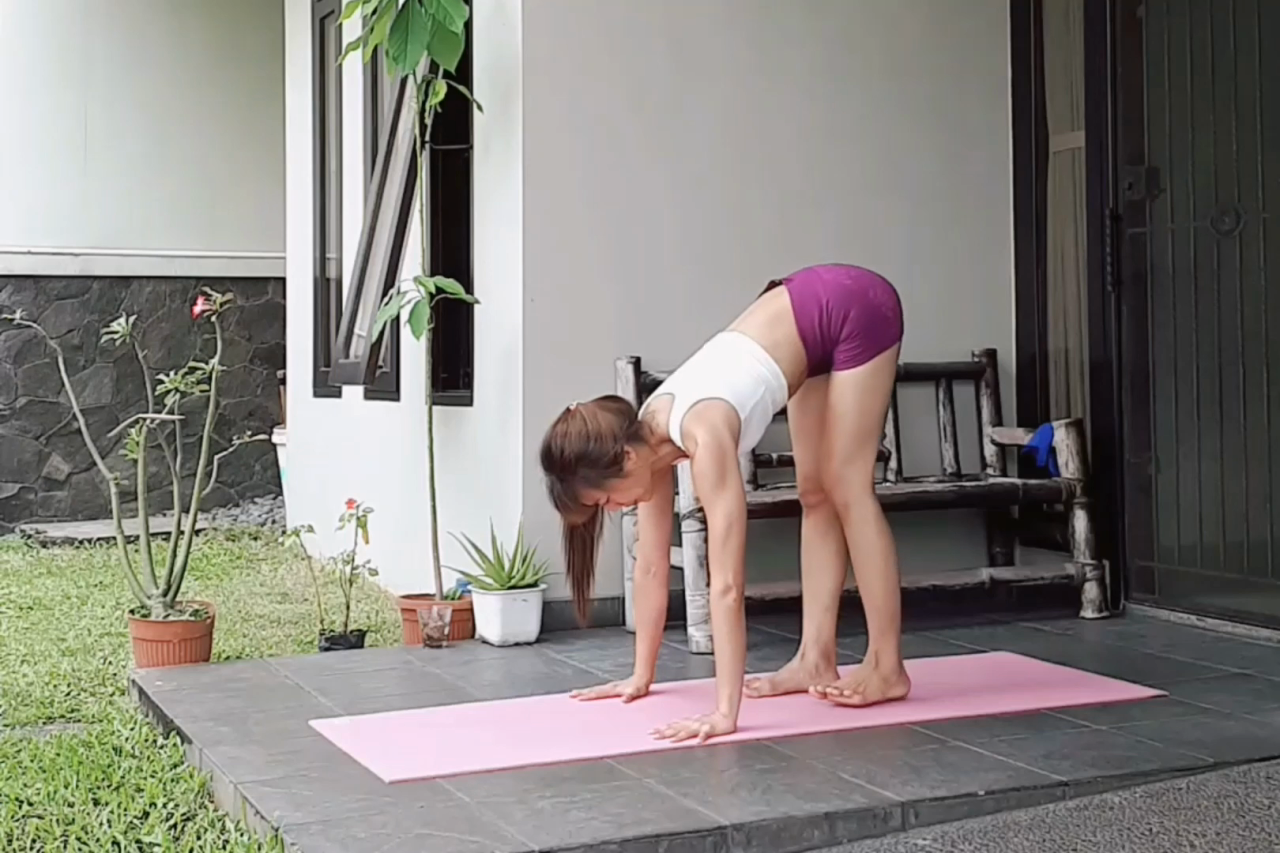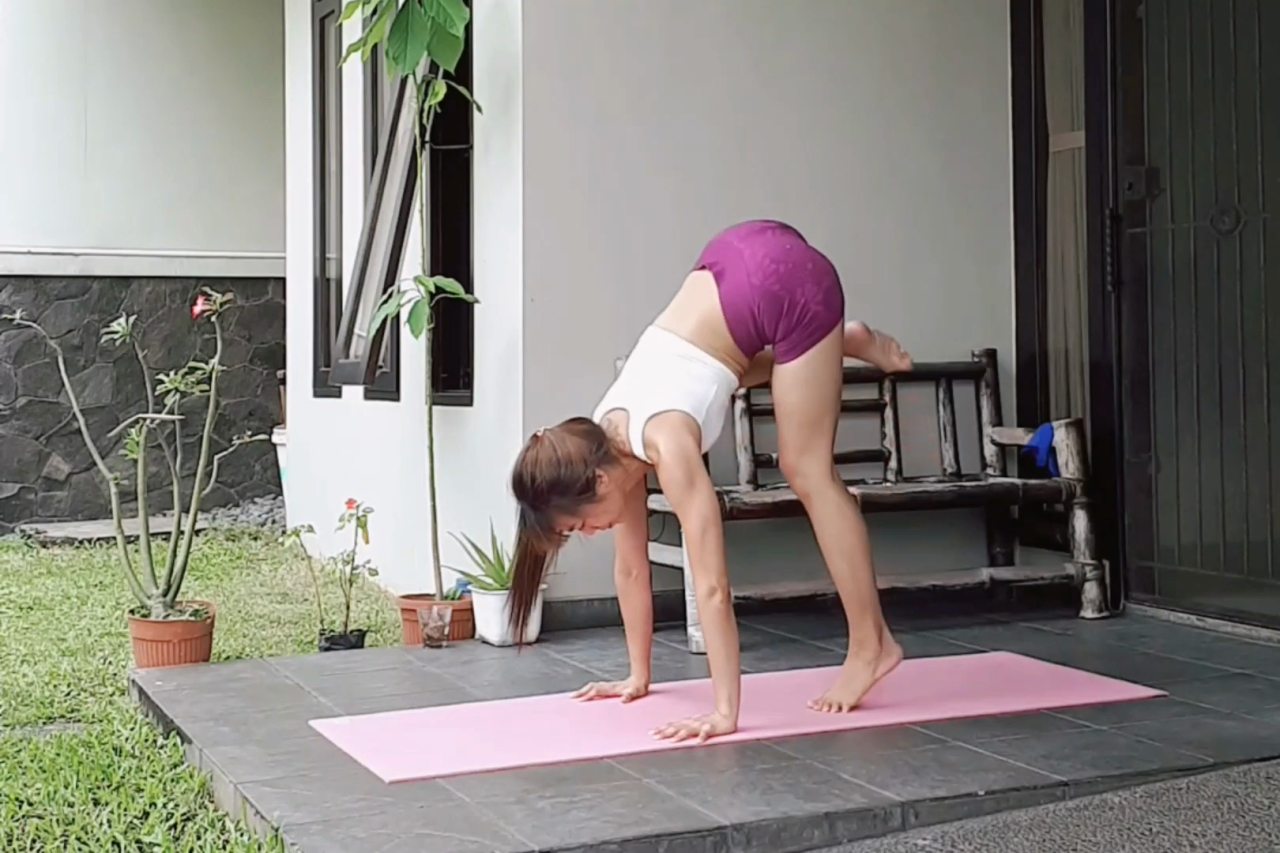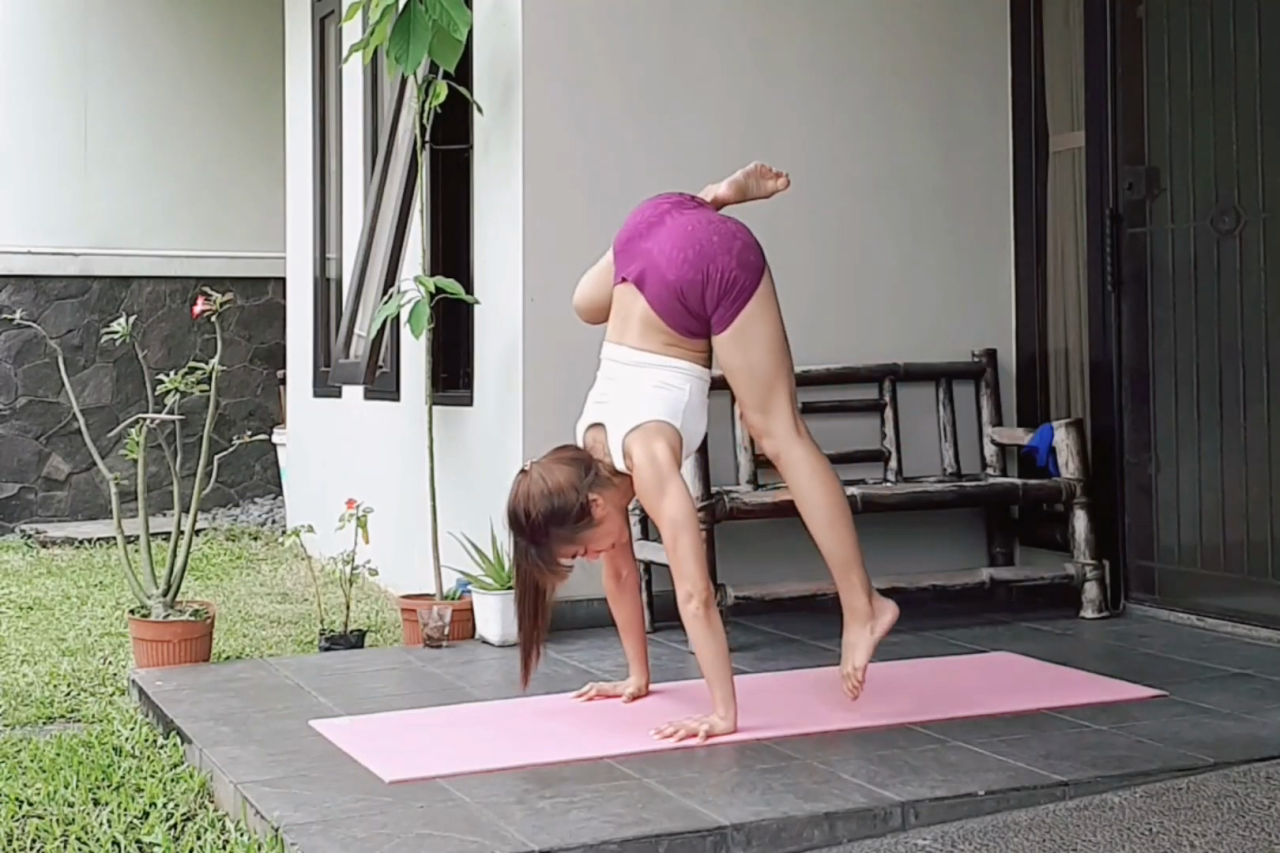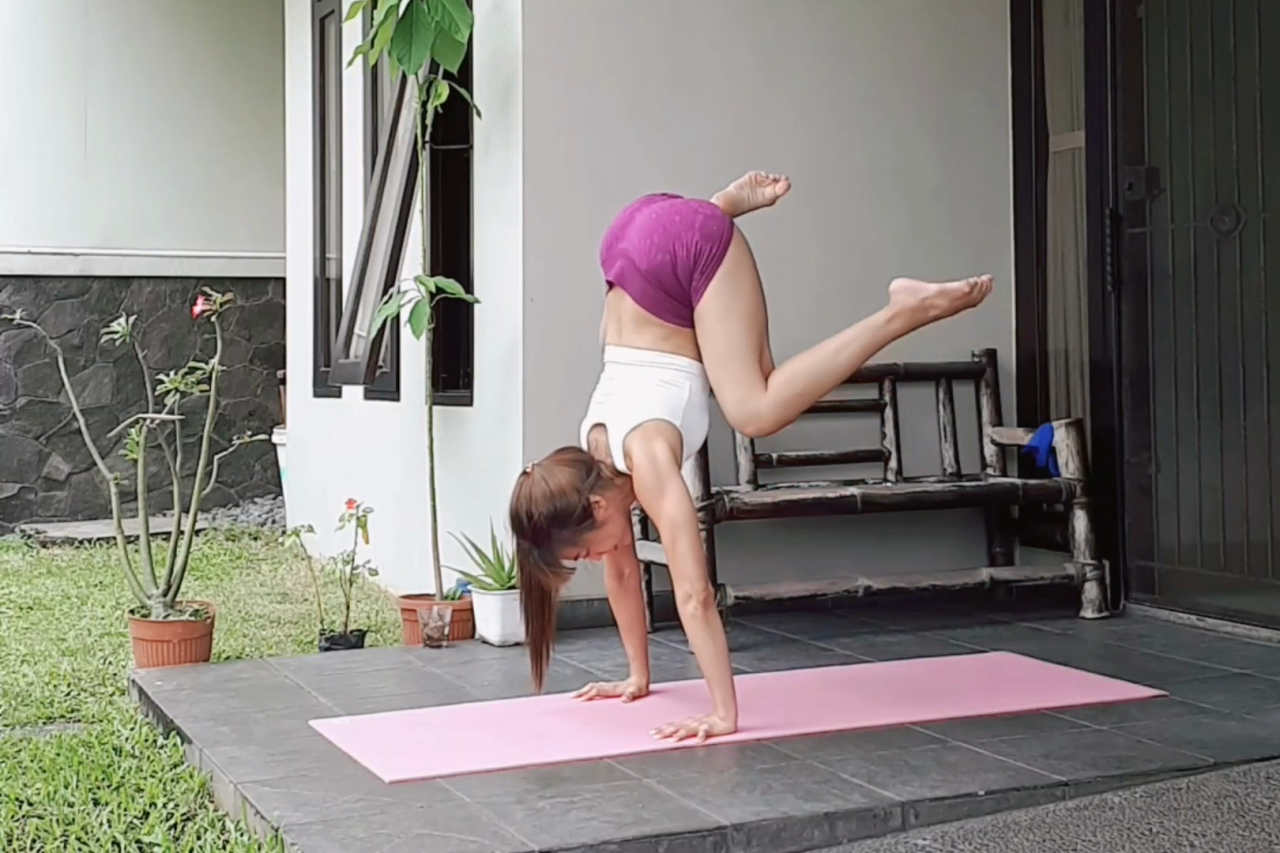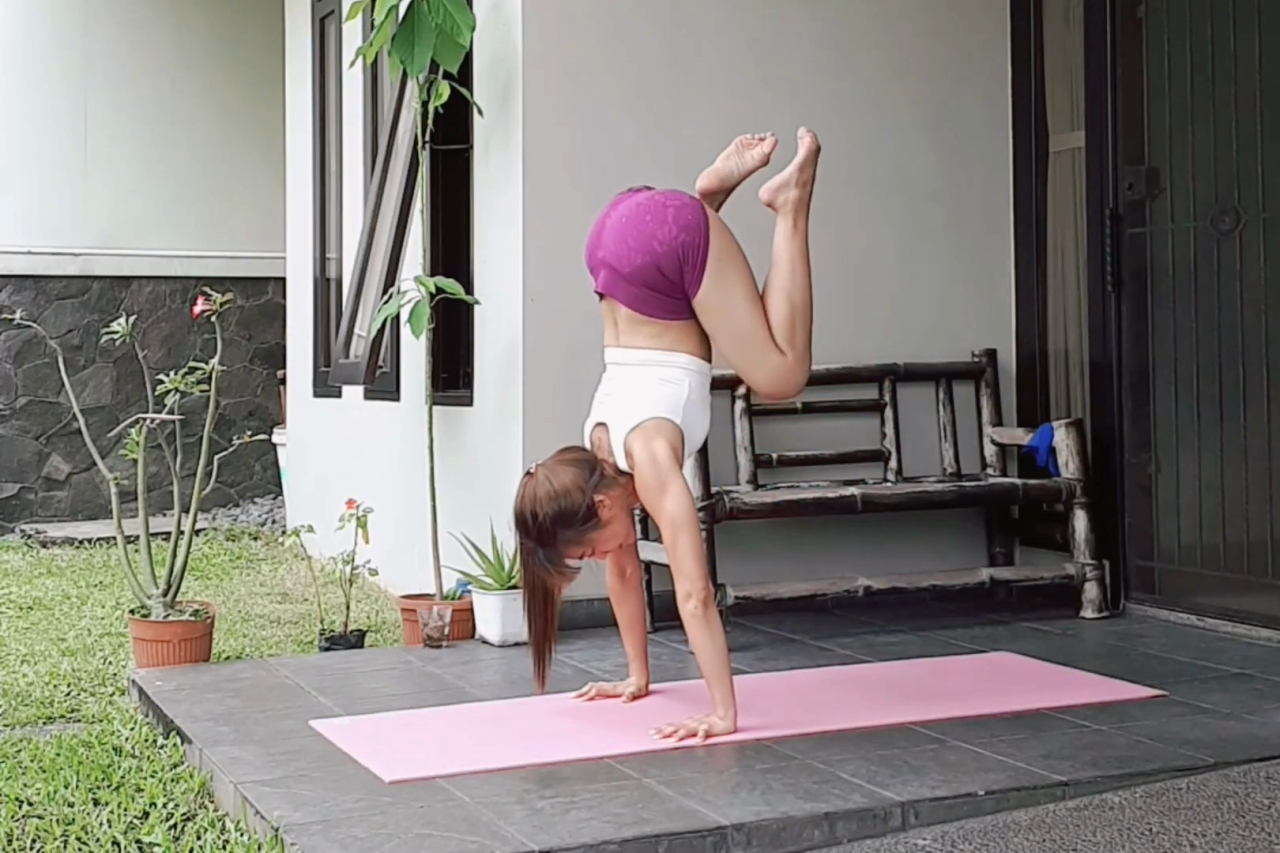
dt=1s
person 1, frame 1
left shoulder: (700, 433)
right shoulder: (650, 433)
left elbow: (726, 582)
right elbow: (650, 566)
left wrist: (726, 712)
right wrist: (640, 676)
left hip: (855, 307)
right hip: (809, 313)
left knee: (846, 486)
right knee: (815, 492)
left ankle: (887, 668)
right ankle: (816, 661)
person 1, frame 2
left shoulder: (663, 441)
right shoulder: (609, 442)
left elbow: (710, 586)
right elbow: (630, 568)
left wrist: (726, 712)
right wrist: (638, 676)
left hip: (786, 280)
right hip: (738, 262)
left knee: (807, 472)
right ankle: (842, 339)
person 1, frame 3
left shoulder: (643, 459)
right shoulder: (593, 459)
left elbow: (695, 595)
right elbow: (620, 572)
left wrist: (723, 713)
right wrist: (637, 677)
left hip: (710, 258)
left knee: (779, 435)
left ankle: (862, 609)
person 1, frame 4
left shoulder: (643, 456)
right shoulder: (597, 458)
left elbow: (694, 595)
right elbow: (622, 571)
left wrist: (725, 712)
right wrist: (638, 676)
left ankle: (906, 311)
right ankle: (728, 203)
person 1, frame 5
left shoulder: (644, 456)
right shoulder: (601, 461)
left elbow: (695, 594)
right elbow: (624, 571)
left wrist: (723, 713)
right wrist: (638, 677)
left ankle: (789, 202)
right ankle: (713, 189)
